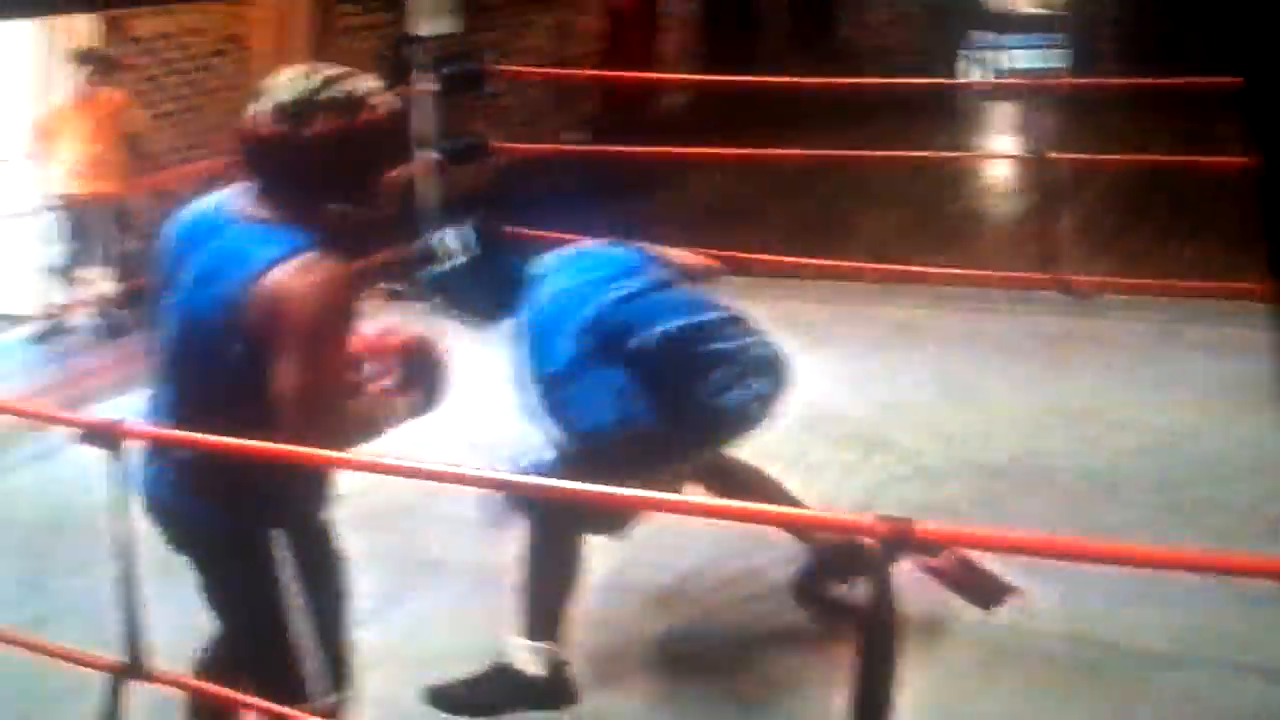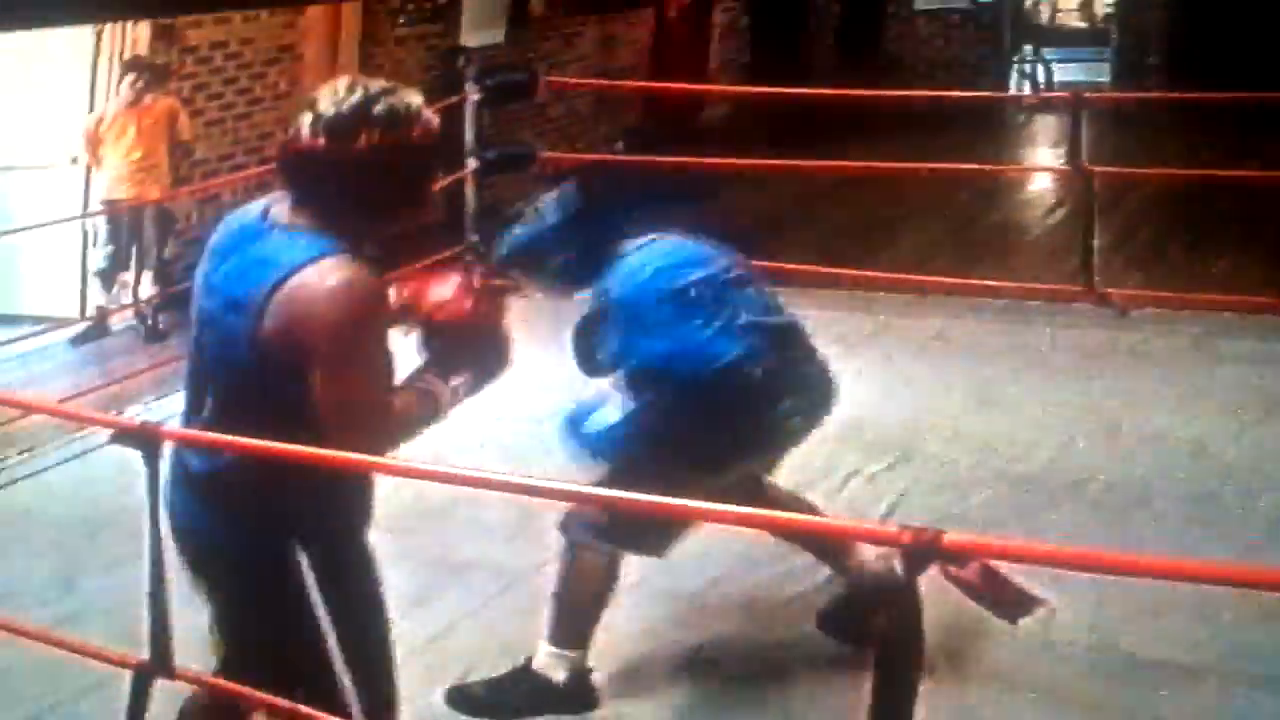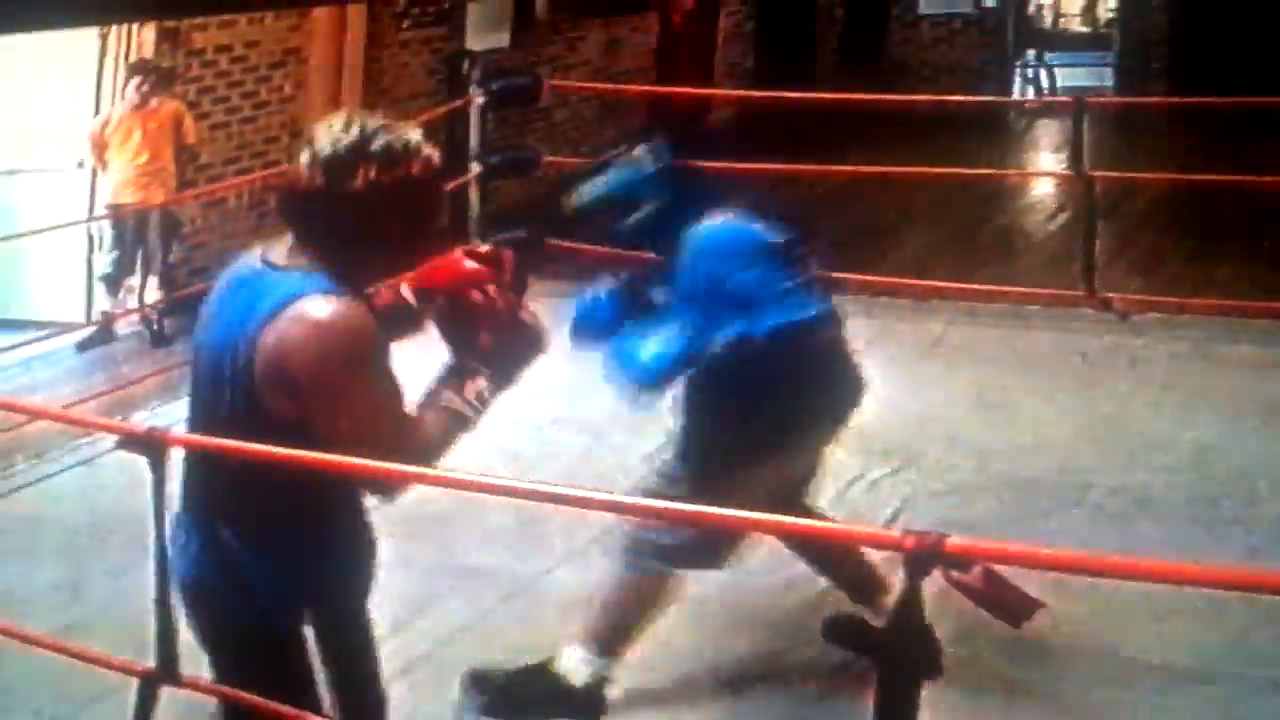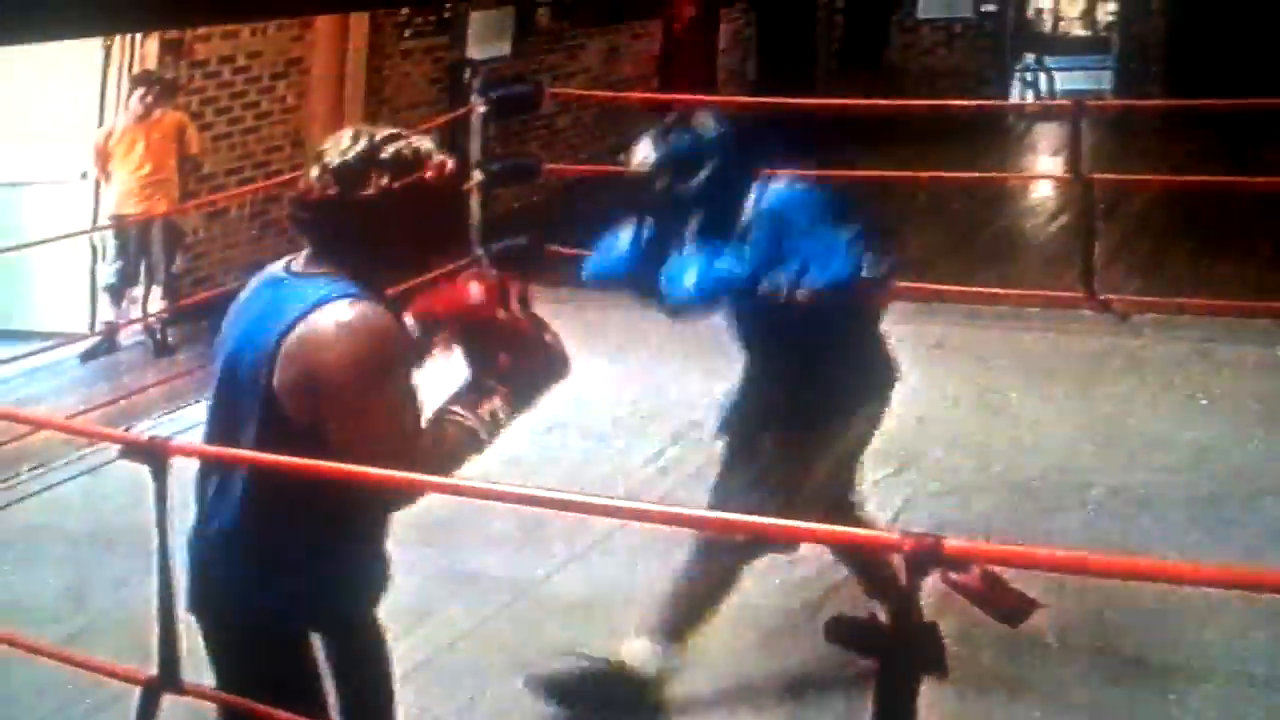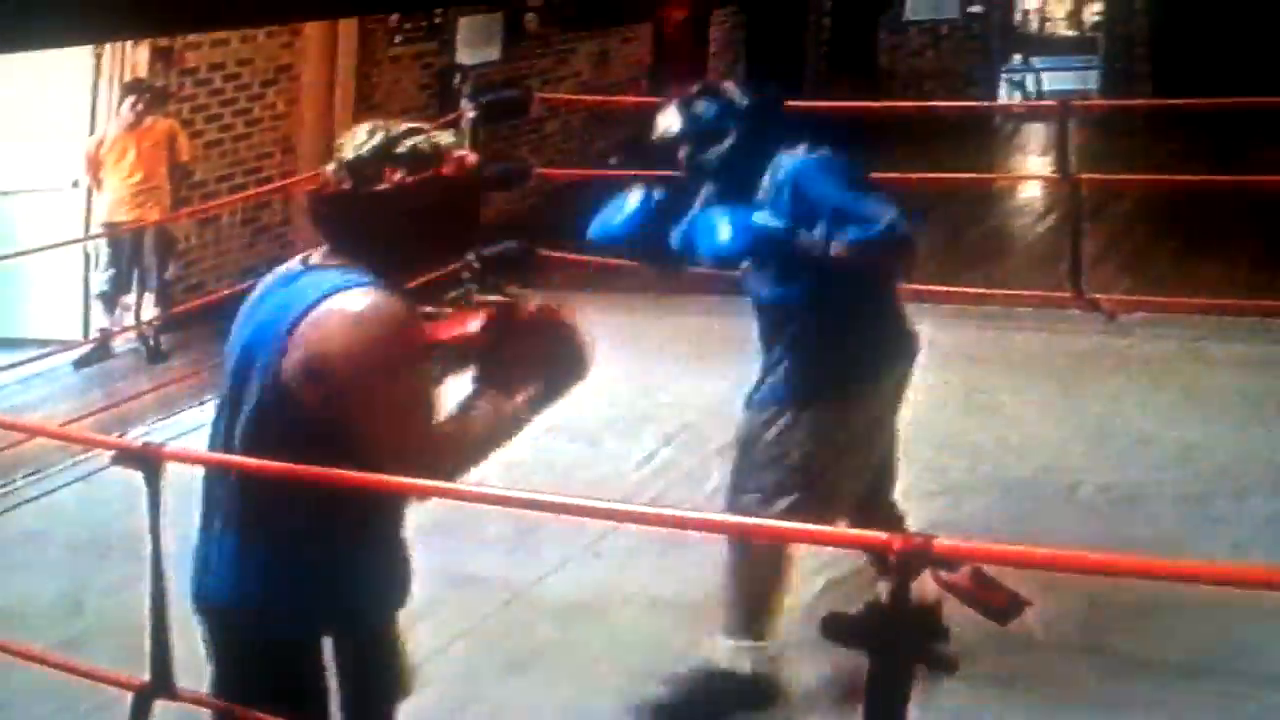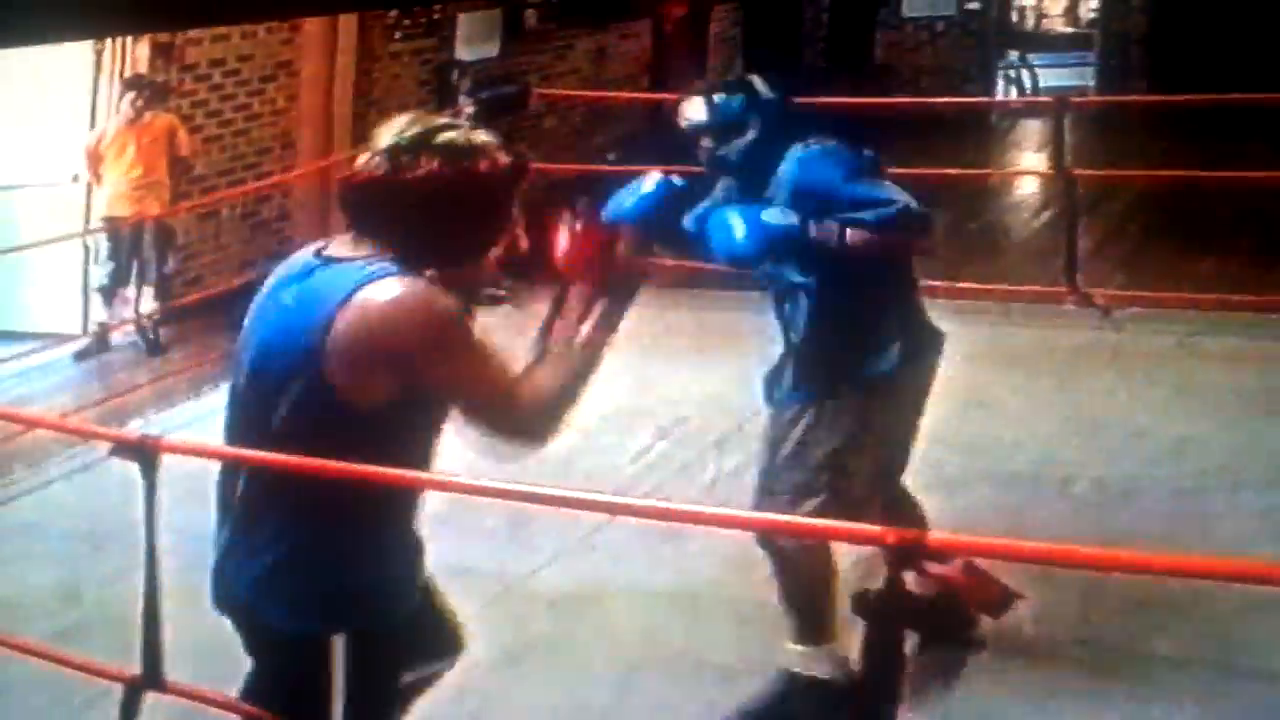
dt=0.1s
person 1, frame 1
left shoulder: (204, 214)
right shoulder: (310, 278)
right elbow: (314, 431)
left wrist: (334, 354)
right wrist: (392, 399)
left hip: (180, 479)
right hip: (248, 500)
left knee: (247, 631)
person 1, frame 2
left shoulder: (245, 227)
right shoulder: (333, 285)
right elbow: (362, 438)
left wrist: (395, 303)
right wrist: (448, 375)
left hip: (209, 503)
right hip: (274, 525)
person 1, frame 3
left shoulder: (256, 268)
right shoulder: (326, 323)
right elbow: (388, 466)
left wrist: (410, 297)
right wrist: (479, 375)
left hip: (220, 555)
right hip: (277, 578)
person 1, frame 4
left shoulder: (278, 281)
right shoulder: (350, 328)
right elbow: (394, 479)
left wrist: (418, 321)
right wrist: (495, 393)
left hip: (239, 567)
right hip: (282, 591)
person 1, frame 5
left shoulder: (295, 276)
right shoulder: (364, 315)
right elbow: (422, 464)
left wrist: (446, 347)
right wrist: (523, 385)
left hip: (250, 571)
right hip: (291, 591)
person 1, frame 6
left shoulder: (305, 264)
right shoulder: (400, 307)
right elbow: (525, 417)
left wrist: (458, 284)
right wrist: (595, 309)
left hip: (268, 556)
right hip: (308, 582)
left knee: (426, 645)
person 2, frame 1
left shoulder: (551, 333)
right shoulder: (588, 255)
left elbow: (612, 429)
right elbow: (697, 266)
left wrist: (542, 482)
left hip: (706, 404)
right hip: (754, 365)
left knee: (561, 508)
right knee: (699, 460)
left ankle: (536, 667)
right ankle: (838, 548)
person 2, frame 2
left shoulder: (622, 292)
right shoulder: (659, 251)
left wrist: (624, 416)
left hip: (757, 409)
right hip: (798, 392)
left knee: (598, 522)
right knee: (739, 488)
left ankle: (555, 673)
right ankle: (875, 576)
person 2, frame 3
left shoulder: (719, 247)
right shoulder: (715, 232)
left elbow: (808, 327)
left wrist: (697, 353)
right wrist: (627, 306)
left hip: (787, 407)
right hip: (813, 393)
left knee: (663, 539)
right knee: (776, 505)
right ankle: (891, 614)
person 2, frame 4
left shoulder: (783, 206)
right shoulder: (722, 218)
left elbow: (869, 285)
right elbow: (678, 288)
left wrist: (763, 289)
right wrist: (634, 259)
left hip: (813, 395)
right hip: (838, 385)
left knee: (732, 528)
right knee: (825, 504)
left ankle: (638, 665)
right ankle: (906, 624)
person 2, frame 5
left shoulder: (800, 172)
right shoulder: (734, 187)
left elbow: (897, 246)
right elbow: (685, 246)
left wrist: (791, 243)
right wrist: (647, 220)
left hip: (840, 366)
right hip: (837, 362)
left knee: (759, 508)
right knee: (861, 491)
left ankle: (742, 667)
person 2, frame 6
left shoulder: (813, 166)
right shoulder: (745, 183)
left elbow: (912, 226)
right elbow: (695, 233)
left wrist: (808, 234)
right wrist: (656, 205)
left hip: (862, 367)
right hip: (851, 359)
left knee: (788, 515)
right knee: (871, 489)
right ankle: (949, 593)
person 3, frame 1
left shoulder: (118, 100)
right shoulder: (62, 106)
left elbow: (135, 138)
right elbow: (42, 139)
left wrist: (123, 167)
right wrist: (55, 167)
left hip: (107, 188)
right hip: (70, 189)
left knee: (108, 252)
right knee: (68, 254)
person 3, frame 2
left shoulder: (167, 107)
right shoulder: (108, 112)
left elbow: (184, 143)
right elbow: (90, 139)
left wrist: (167, 170)
right wrist: (102, 170)
left hip: (152, 194)
right hip: (115, 194)
left knee: (150, 257)
right knee: (108, 258)
left ankle: (148, 315)
right ankle: (100, 317)
person 3, frame 3
left shoulder: (172, 110)
right shoulder: (113, 116)
left elbow: (189, 147)
right elbow: (95, 142)
left wrist: (172, 173)
right wrist: (108, 173)
left hip: (157, 198)
right hip: (121, 198)
left knee: (156, 262)
right knee: (114, 263)
left ankle: (154, 320)
right ankle: (106, 323)
person 3, frame 4
left shoulder: (175, 121)
right shoulder: (115, 127)
left elbow: (192, 158)
right elbow: (99, 155)
left wrist: (175, 184)
right wrist: (111, 185)
left hip: (160, 208)
right hip: (123, 209)
left knee: (160, 272)
right knee: (116, 273)
left ankle: (157, 329)
right ankle: (109, 332)
person 3, frame 5
left shoulder: (166, 129)
right shoulder: (107, 135)
left elbow: (182, 165)
right elbow: (91, 162)
left wrist: (167, 191)
right wrist: (103, 193)
left hip: (152, 216)
right hip: (115, 216)
left knee: (152, 279)
right knee: (108, 281)
left ankle: (150, 336)
right ankle: (103, 340)
person 3, frame 6
left shoulder: (166, 124)
right shoulder: (107, 130)
left elbow: (183, 159)
right elbow: (91, 157)
left wrist: (166, 185)
right wrist: (103, 187)
left hip: (152, 210)
right hip: (115, 211)
left knee: (151, 273)
right knee: (108, 274)
left ankle: (148, 329)
right ankle: (101, 333)
